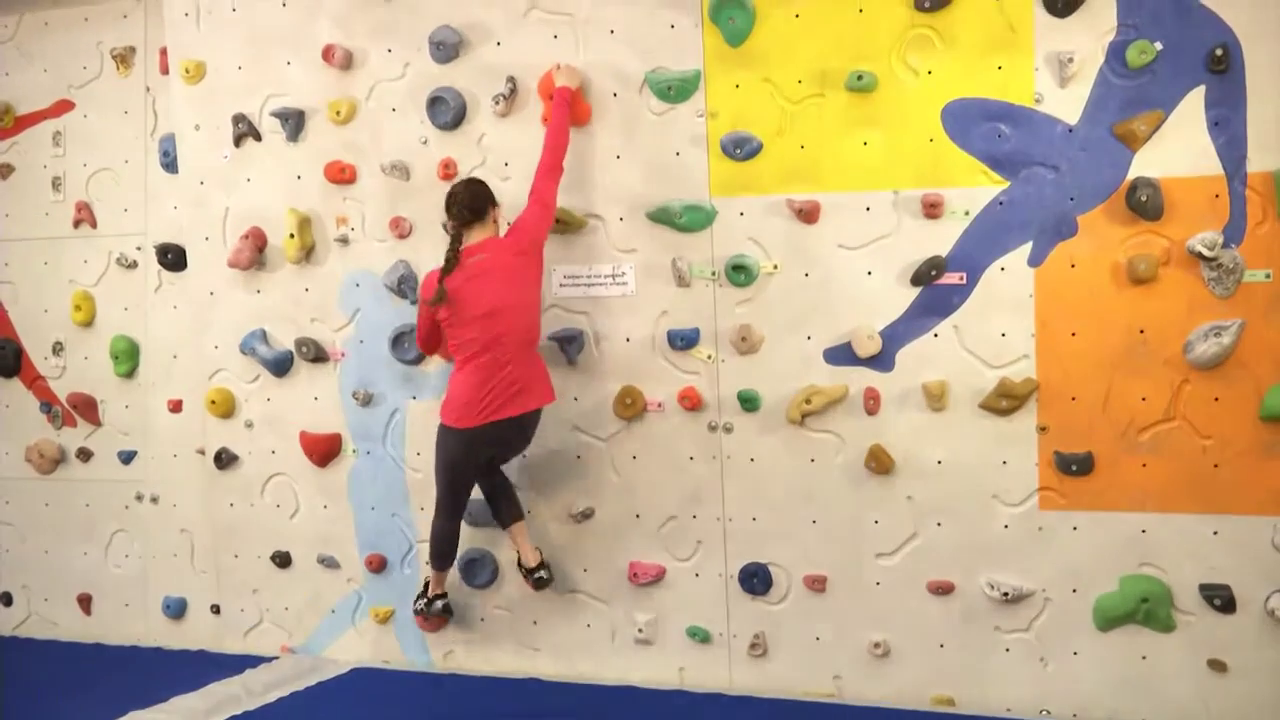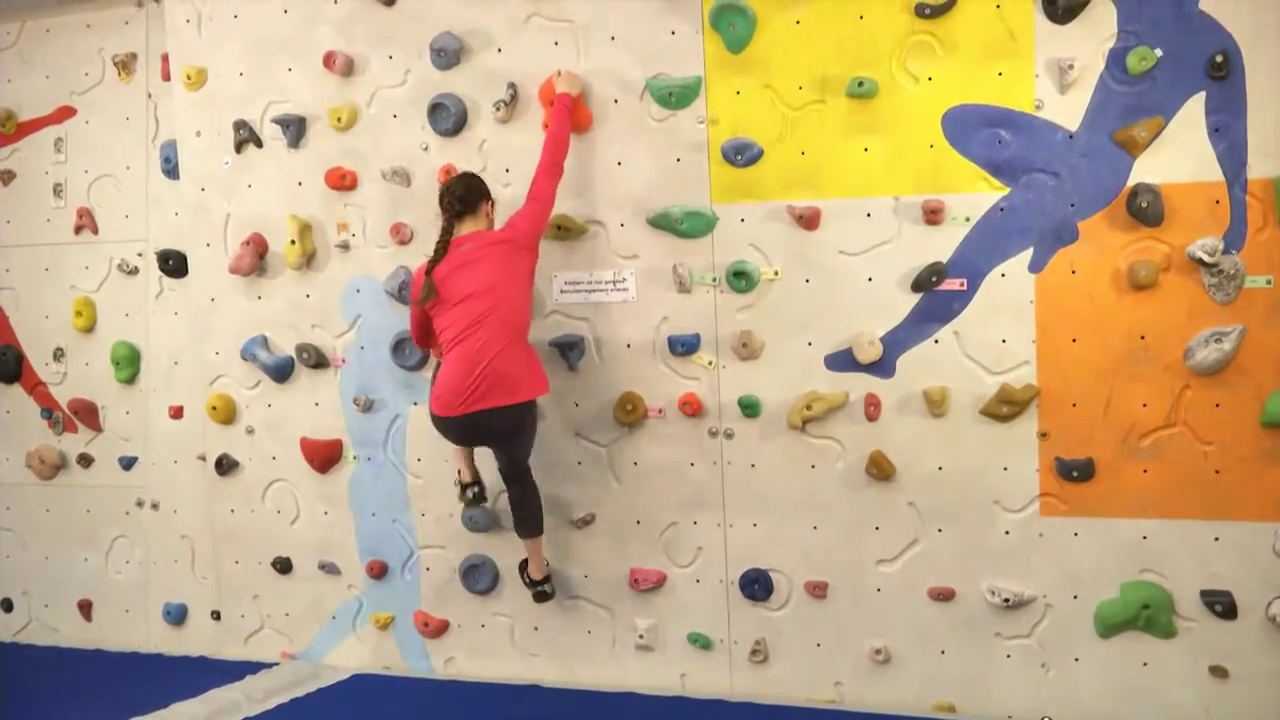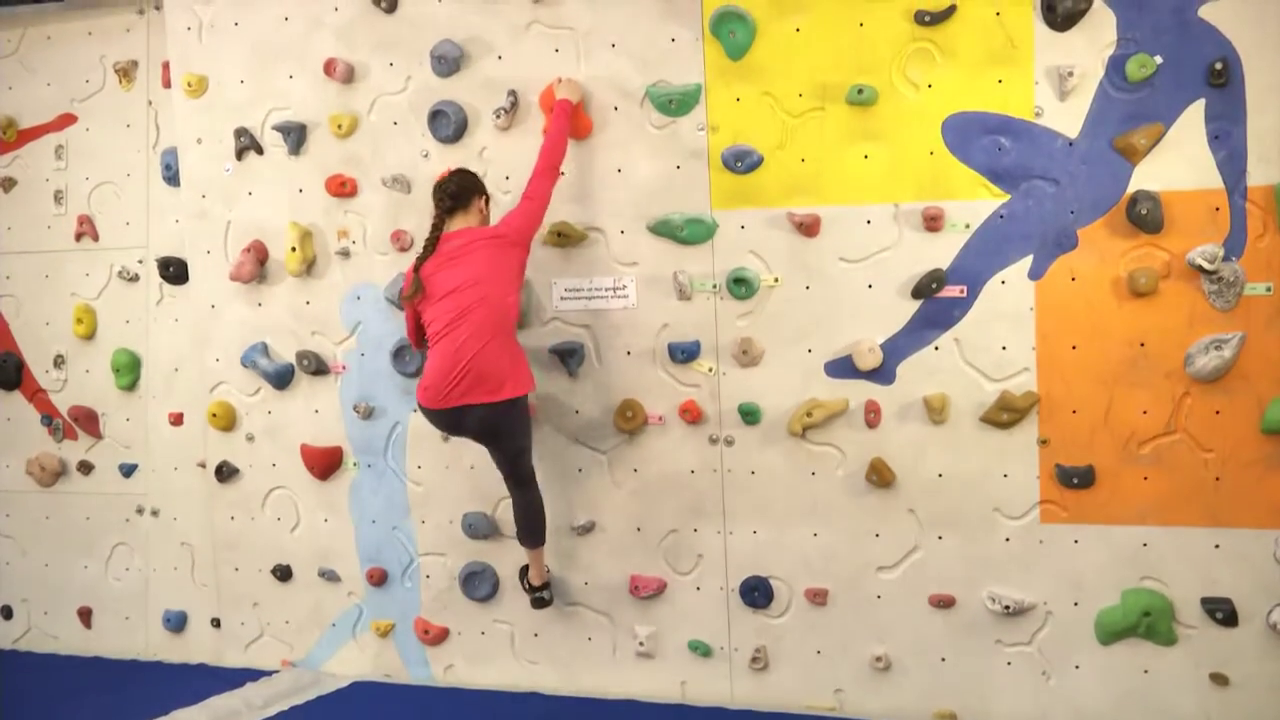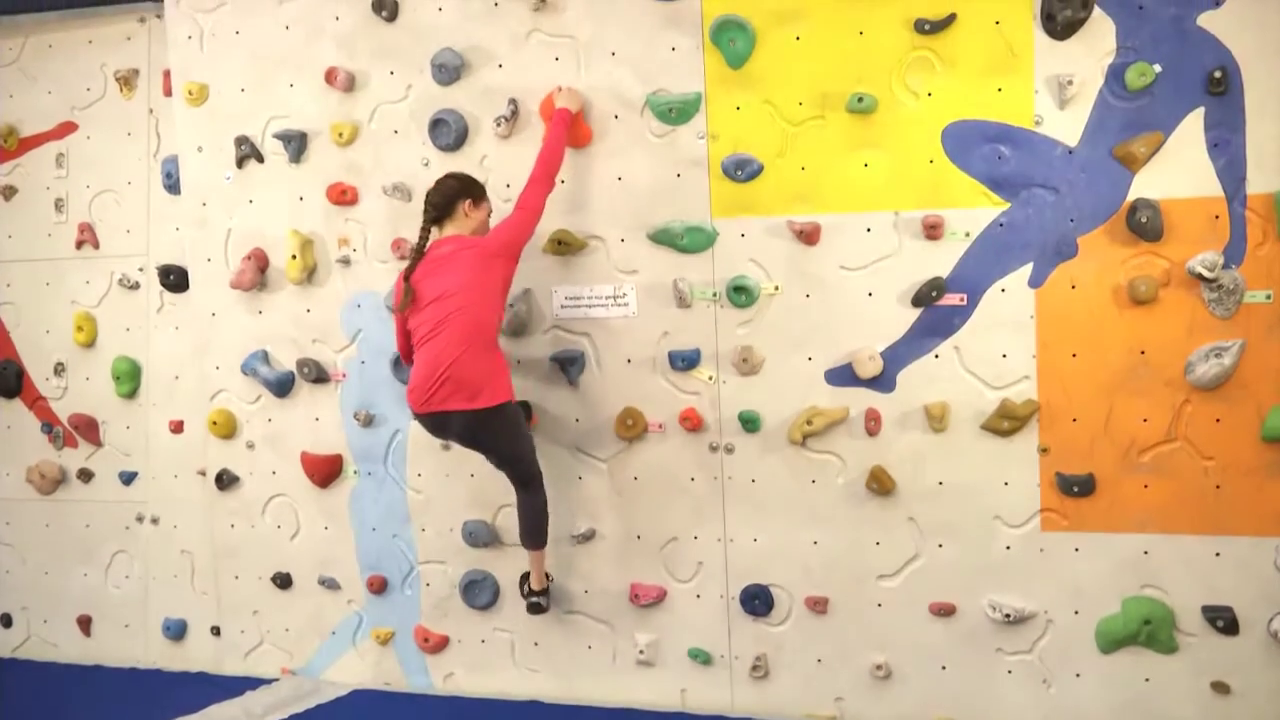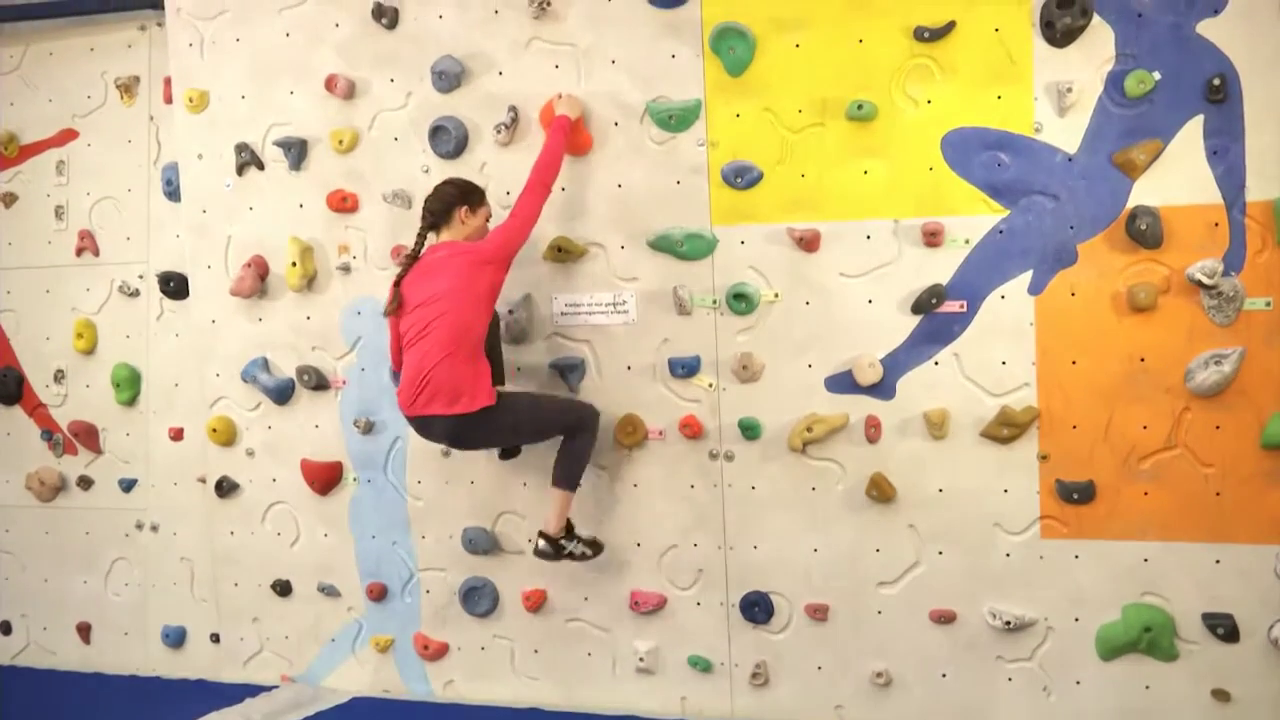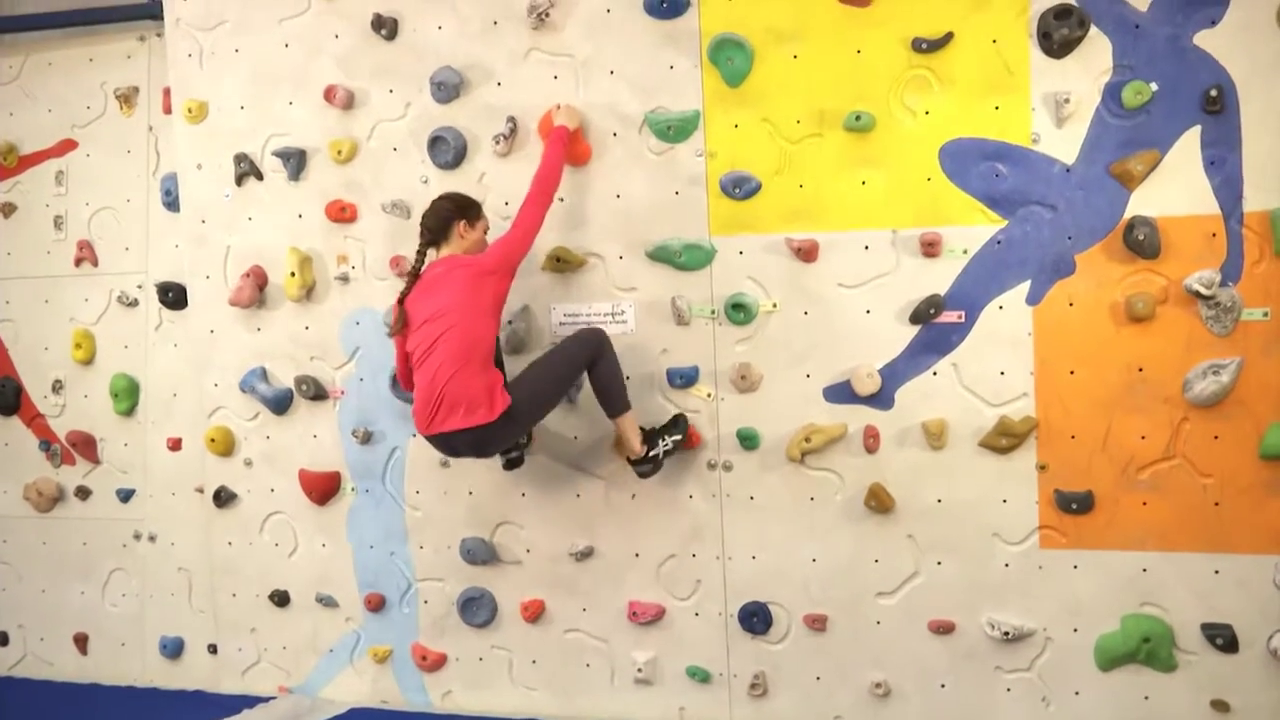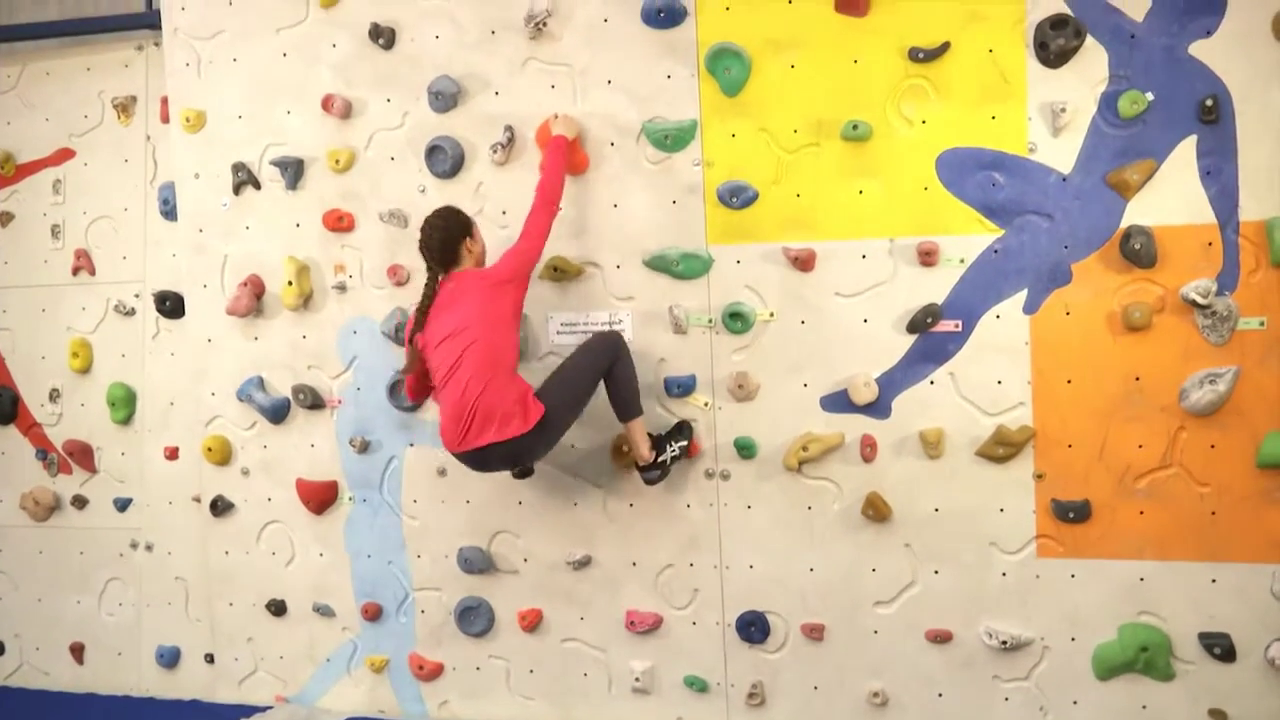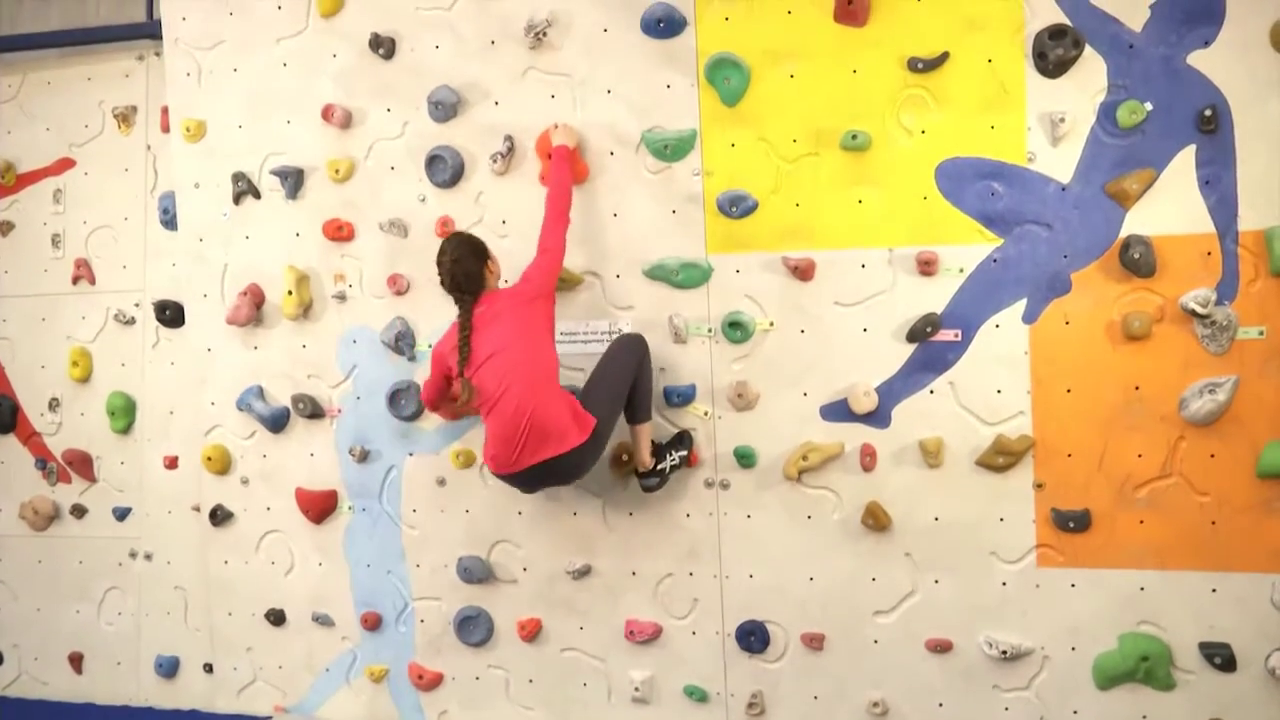
dt=0.3s
person 1, frame 1
left shoulder: (436, 284)
right shoulder: (523, 248)
left elbow: (427, 345)
right elbow: (549, 170)
right wrist: (563, 95)
left hip: (467, 419)
right hip: (523, 412)
left knee: (450, 500)
right knee: (488, 470)
left ankle: (435, 589)
right ankle: (532, 562)
person 1, frame 2
left shoulder: (427, 275)
right shoulder: (515, 241)
right elbow: (550, 172)
right wrist: (564, 98)
left hip: (456, 409)
right hip: (515, 402)
right knee: (517, 470)
left ankle: (467, 477)
right ankle: (538, 573)
person 1, frame 3
left shoulder: (418, 269)
right shoulder: (505, 239)
right elbow: (544, 175)
right wrist: (564, 105)
left hip: (438, 406)
right hip: (498, 399)
right knee: (521, 479)
right ankle: (538, 579)
person 1, frame 4
left shoulder: (410, 275)
right shoulder: (494, 247)
right elbow: (539, 185)
right wrist: (563, 113)
left hip: (428, 411)
right hip: (481, 407)
right knee: (528, 480)
right ankle: (537, 584)
person 1, frame 5
left shoulder: (408, 277)
right shoulder: (486, 254)
right elbow: (534, 197)
right wrist: (564, 121)
left hip: (419, 419)
right hip: (462, 418)
right knee: (583, 419)
left ankle: (505, 433)
right ankle: (554, 532)
person 1, frame 6
left shoulder: (409, 297)
right shoulder: (488, 268)
left elbow: (407, 381)
right elbow: (537, 201)
right wrist: (561, 131)
left hip: (440, 436)
right hip: (486, 426)
right knee: (593, 341)
left ankle: (510, 443)
right ankle: (639, 450)
person 1, frame 7
left shoulder: (420, 320)
right shoulder: (499, 280)
left elbow: (416, 390)
right elbow: (543, 211)
right wrist: (560, 140)
left hip: (469, 455)
right hip: (522, 439)
right knee: (609, 344)
left ankle: (517, 458)
right ankle: (646, 455)
person 1, frame 8
left shoulder: (448, 347)
right shoulder: (528, 295)
left elbow: (432, 401)
right elbow: (556, 222)
left wrist: (455, 398)
right wrist: (561, 150)
left hip: (511, 472)
right hip: (573, 453)
right knee: (632, 345)
right ankle: (647, 462)
